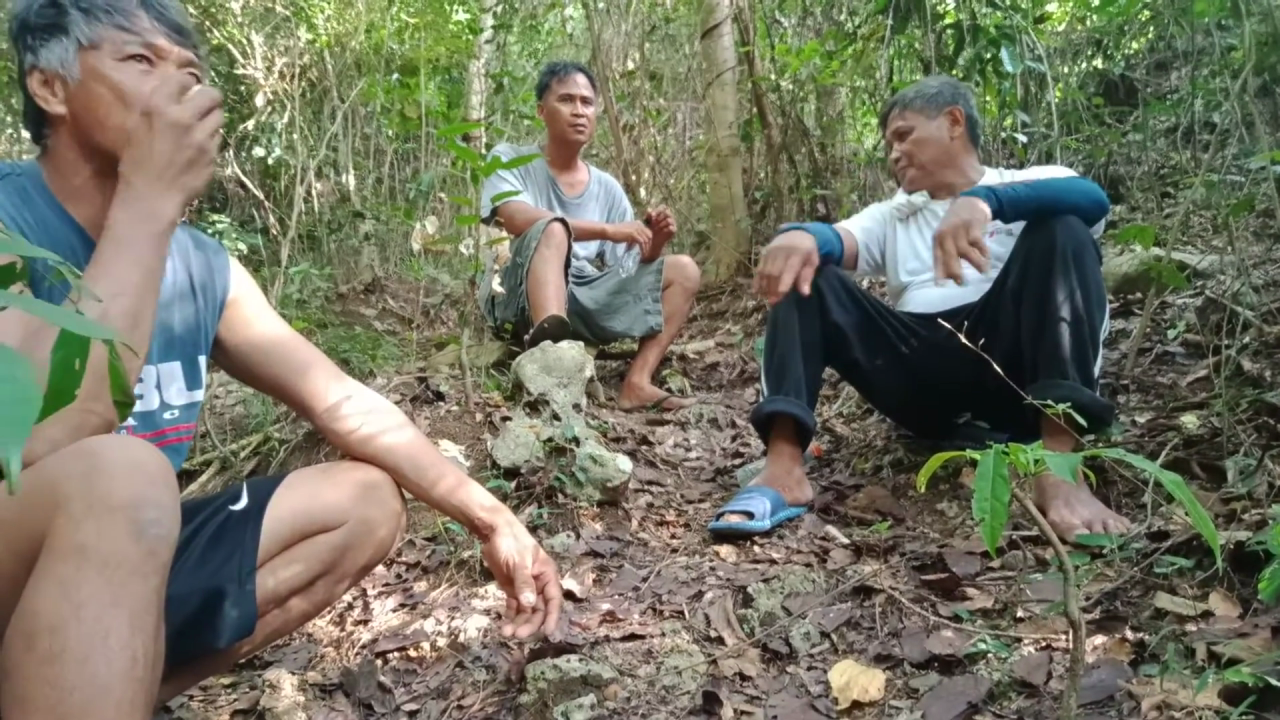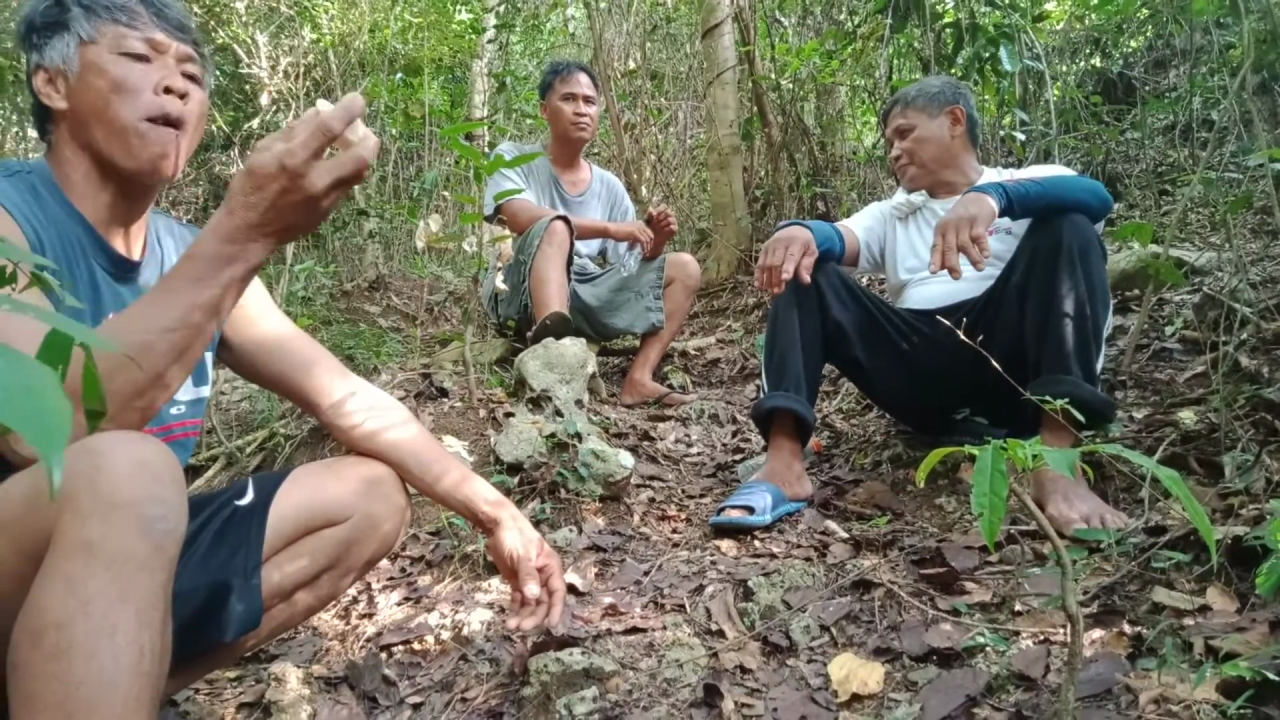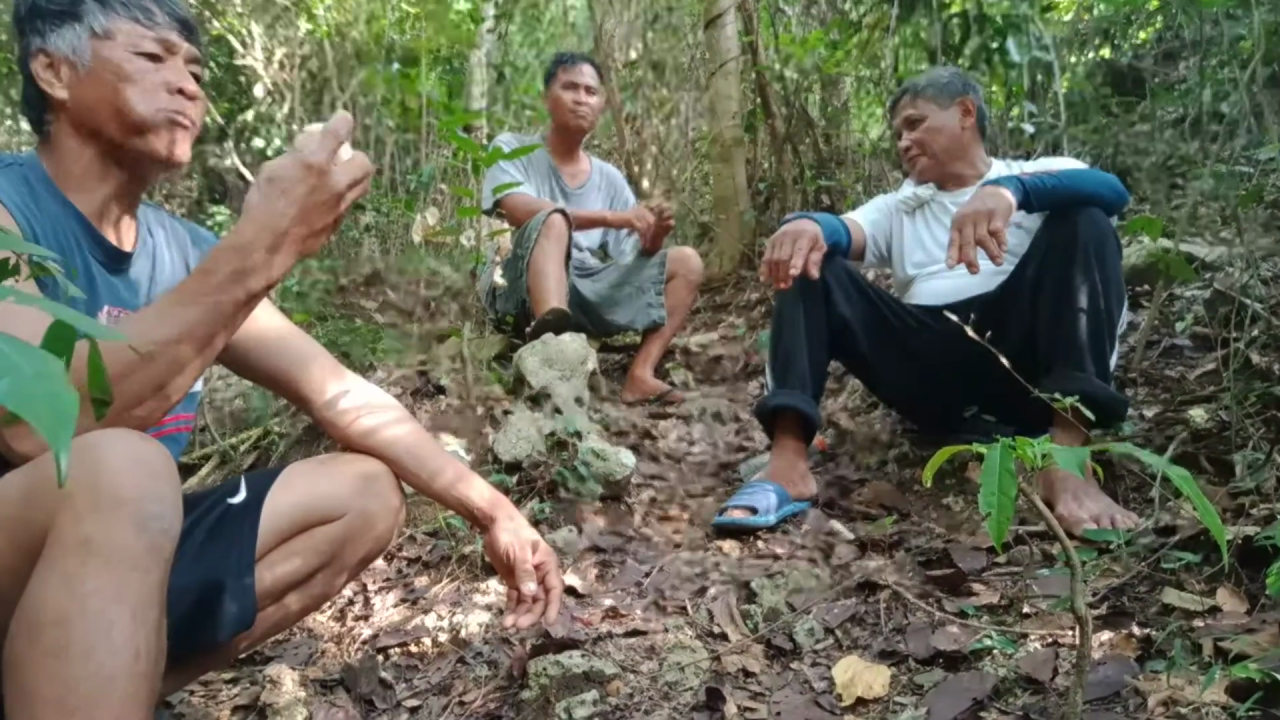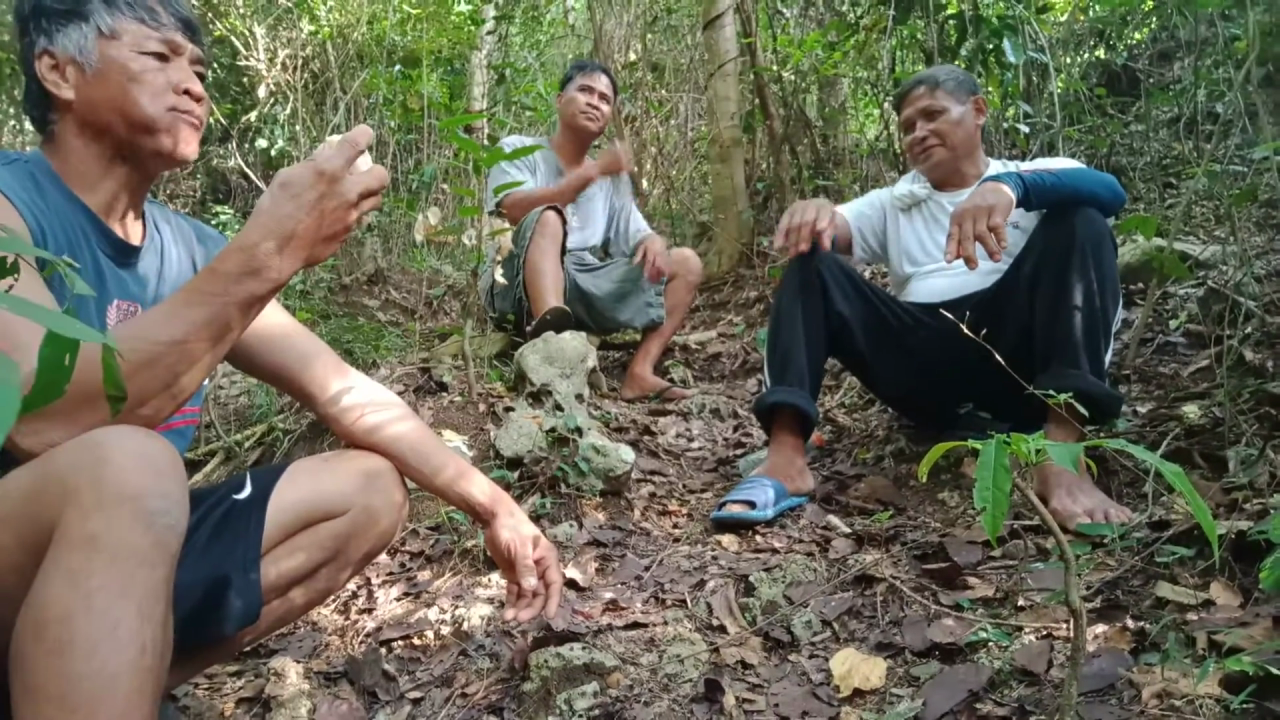
dt=0.5s
person 1, frame 1
left shoulder: (201, 267)
left elbow: (342, 403)
left wrist: (487, 517)
right wrist: (149, 200)
left hip: (121, 558)
left knee: (365, 501)
right knee: (117, 471)
person 1, frame 2
left shoulder: (193, 257)
left elbow: (347, 398)
left wrist: (493, 512)
right wrist: (244, 236)
left hip: (128, 557)
left knee: (369, 497)
right knee: (125, 470)
person 1, frame 3
left shoulder: (188, 251)
left elbow: (339, 393)
left wrist: (488, 509)
right wrist: (259, 250)
left hip: (123, 555)
left knee: (365, 494)
right knee: (121, 467)
person 1, frame 4
left shoulder: (194, 249)
left elbow: (344, 390)
left wrist: (490, 504)
right wrist: (267, 252)
left hip: (124, 553)
left knee: (369, 489)
right knee: (126, 466)
person 2, frame 1
left shoulder: (1031, 186)
right shoulder: (894, 215)
left elbow: (1091, 199)
right elbow: (836, 244)
left wrist: (983, 201)
right wrist: (799, 238)
left hip: (1010, 364)
right hip: (924, 377)
left knee: (1059, 230)
right knee: (806, 278)
left ankle: (1059, 469)
right ankle: (784, 467)
person 2, frame 2
left shoulder: (1027, 184)
right shoulder: (891, 215)
left elbow: (1095, 197)
right elbow: (837, 240)
left wrist: (989, 197)
right wrist: (798, 231)
left hip: (1010, 359)
right hip: (922, 374)
left knee: (1065, 226)
right knee: (805, 269)
left ankle: (1057, 463)
right ankle: (783, 461)
person 2, frame 3
left shoulder: (1041, 176)
right shoulder: (898, 207)
left elbow: (1110, 190)
right elbow: (845, 232)
left wrist: (1007, 189)
right wrist: (806, 225)
left hip: (1020, 355)
right hip: (931, 370)
left knee: (1082, 219)
right knee: (810, 262)
left ankle: (1067, 461)
right ankle: (788, 461)
person 2, frame 4
left shoulder: (1035, 178)
right shoulder: (893, 204)
left elbow: (1108, 191)
right elbow: (832, 231)
left wrist: (1008, 186)
right wrist: (811, 213)
left hip: (1015, 351)
right hip: (926, 368)
left knee: (1077, 220)
right knee: (811, 263)
right ankle: (785, 456)
person 3, frame 1
left shoulder: (608, 188)
right shoulder: (510, 159)
left elbow: (632, 270)
right elbow: (517, 220)
left wrist: (653, 245)
right wrist: (607, 231)
left hip: (584, 299)
right hip: (519, 297)
left knee: (683, 271)
right knee: (553, 228)
left ankle: (637, 383)
right ankle: (549, 347)
person 3, frame 2
left shoulder: (609, 186)
right shoulder: (513, 157)
left elbow: (631, 265)
right elbow: (520, 218)
left wrist: (654, 242)
right wrist: (609, 229)
left hip: (587, 296)
right hip: (520, 294)
left knee: (684, 268)
right knee: (555, 226)
left ankle: (639, 379)
right ankle: (550, 341)
person 3, frame 3
left shoulder: (610, 178)
right shoulder: (511, 149)
left elbow: (634, 256)
right elbow: (519, 211)
left wrist: (654, 235)
right wrist: (608, 217)
left hip: (587, 289)
right hip: (519, 288)
left knee: (687, 263)
right knee: (554, 220)
left ankle: (640, 376)
right ankle: (550, 336)
person 3, frame 4
left shoulder: (612, 181)
right shoulder: (518, 149)
left elbow: (640, 237)
right elbow: (517, 210)
left wrist: (653, 245)
right wrist: (591, 170)
left hip: (586, 288)
right hip: (519, 288)
left knee: (686, 263)
right knee: (548, 217)
left ankle: (640, 372)
right ankle: (549, 336)
